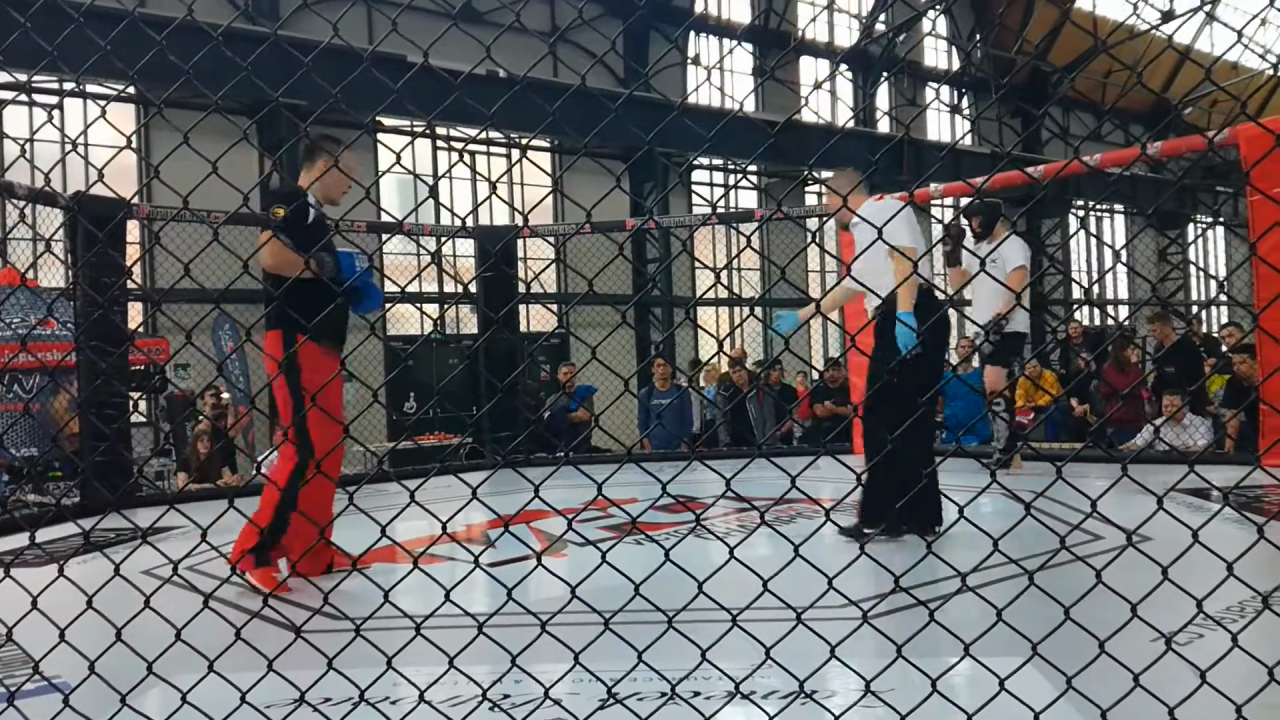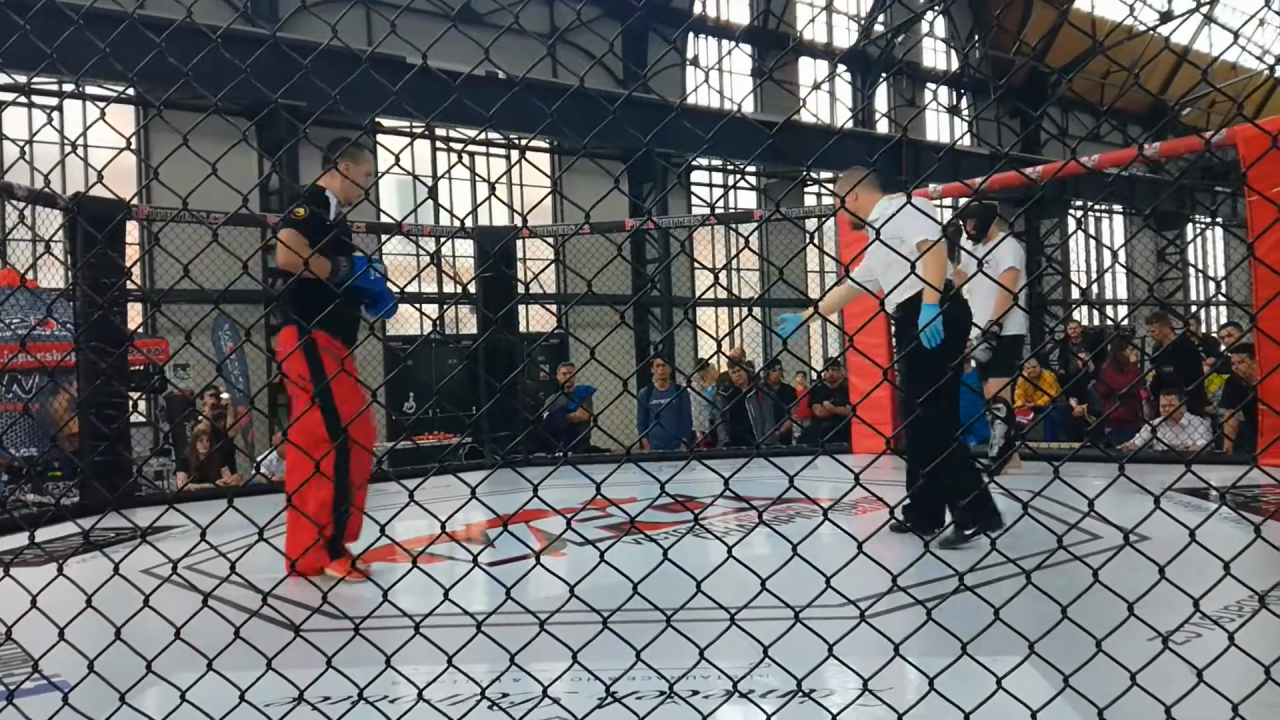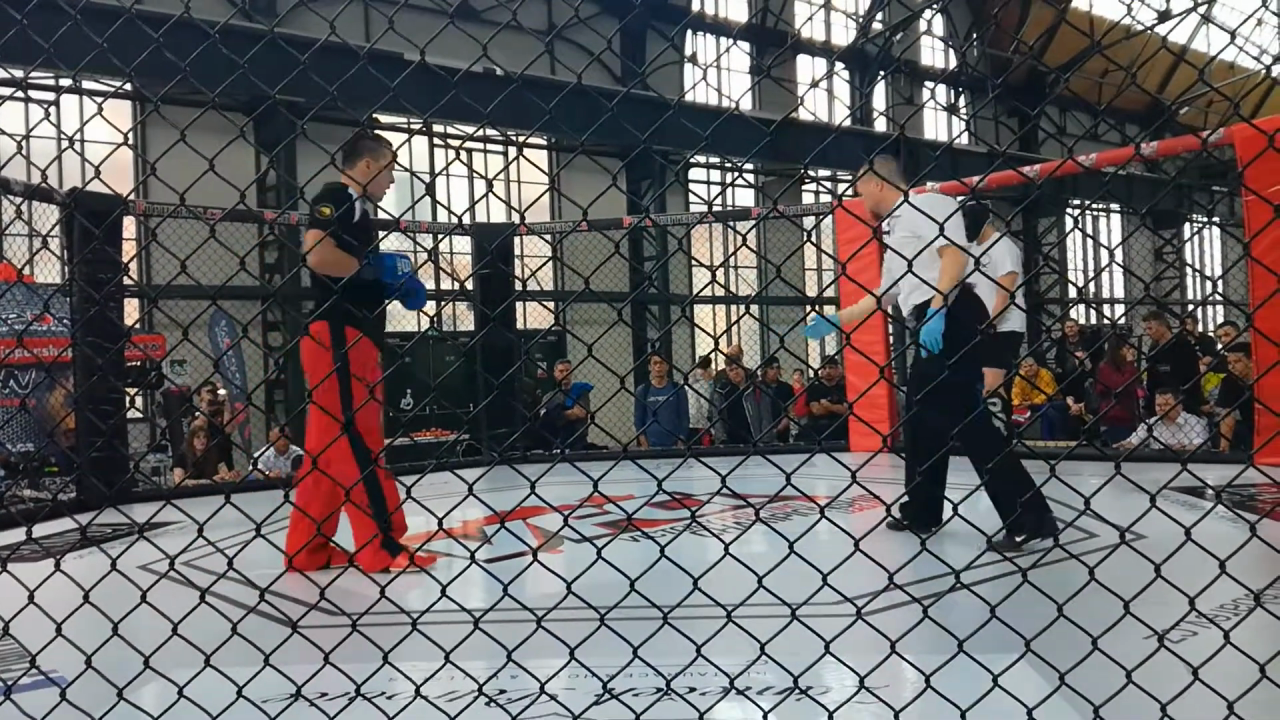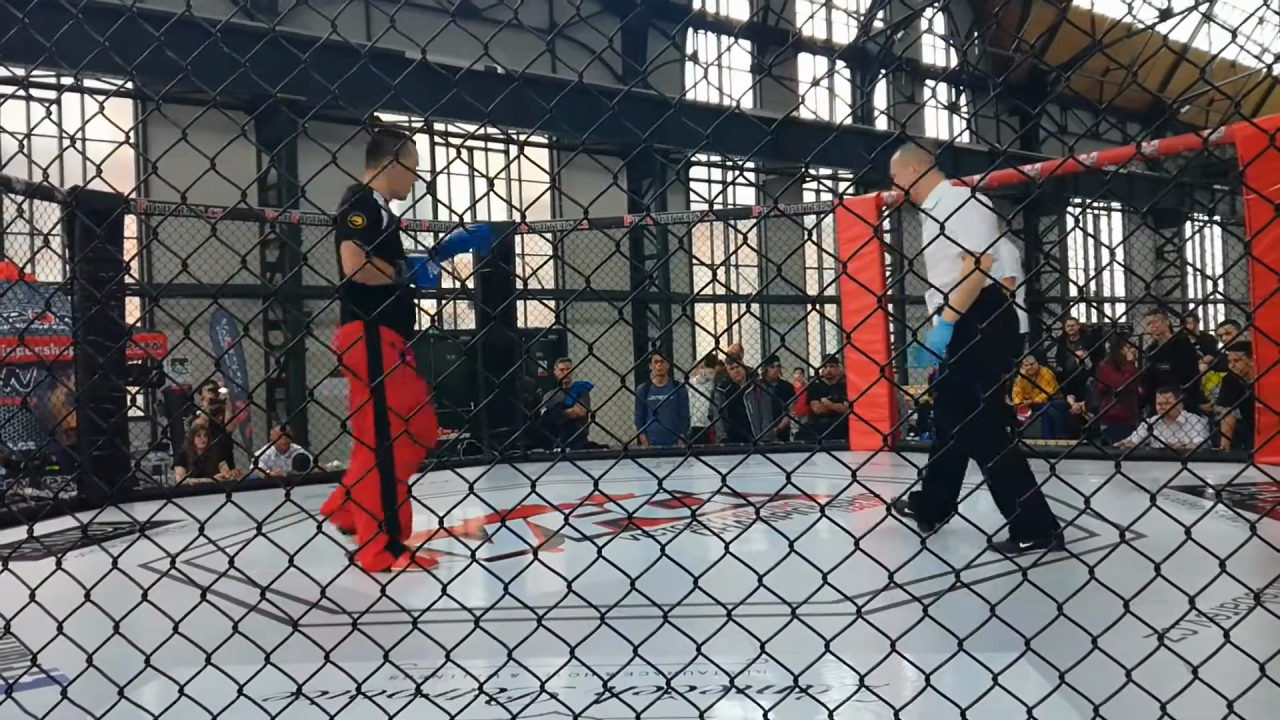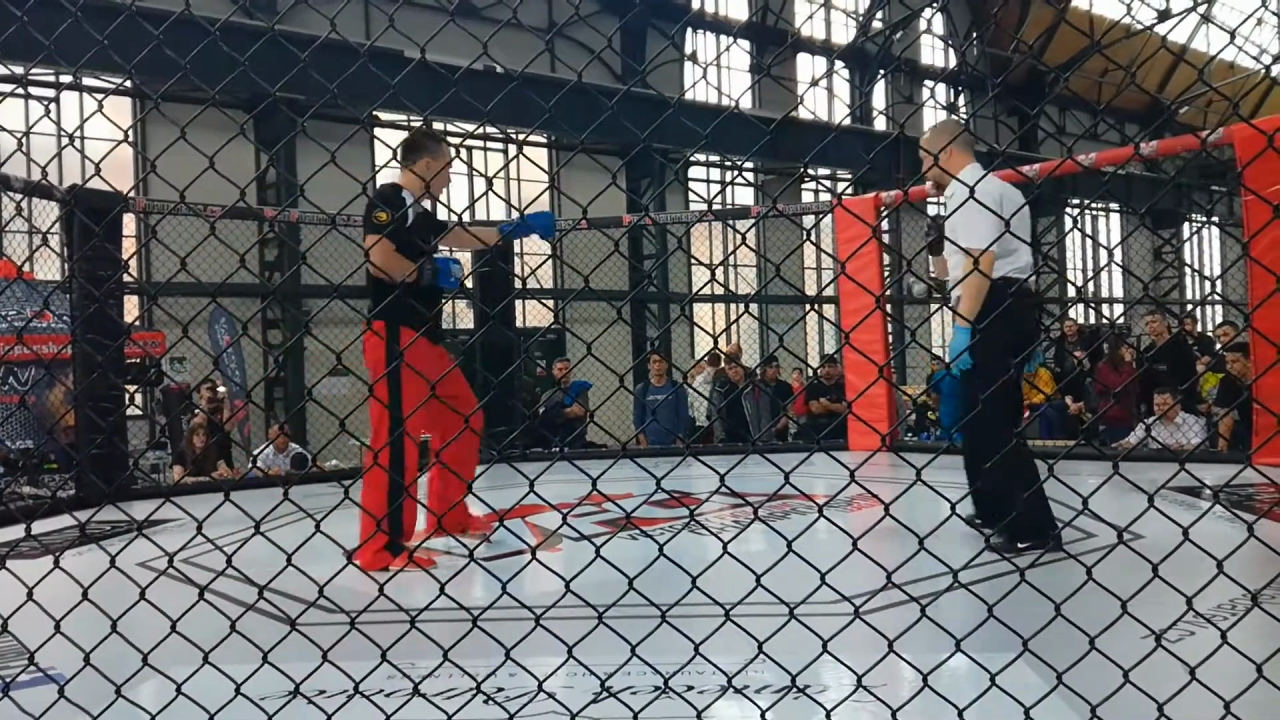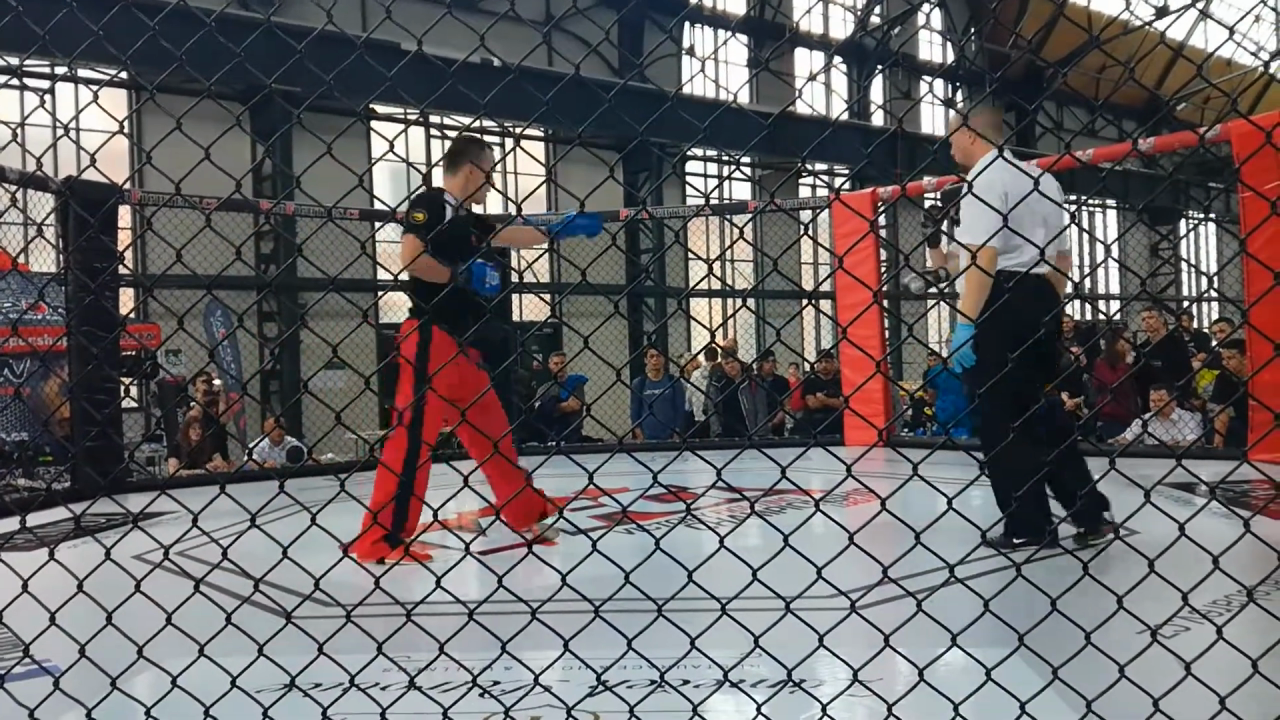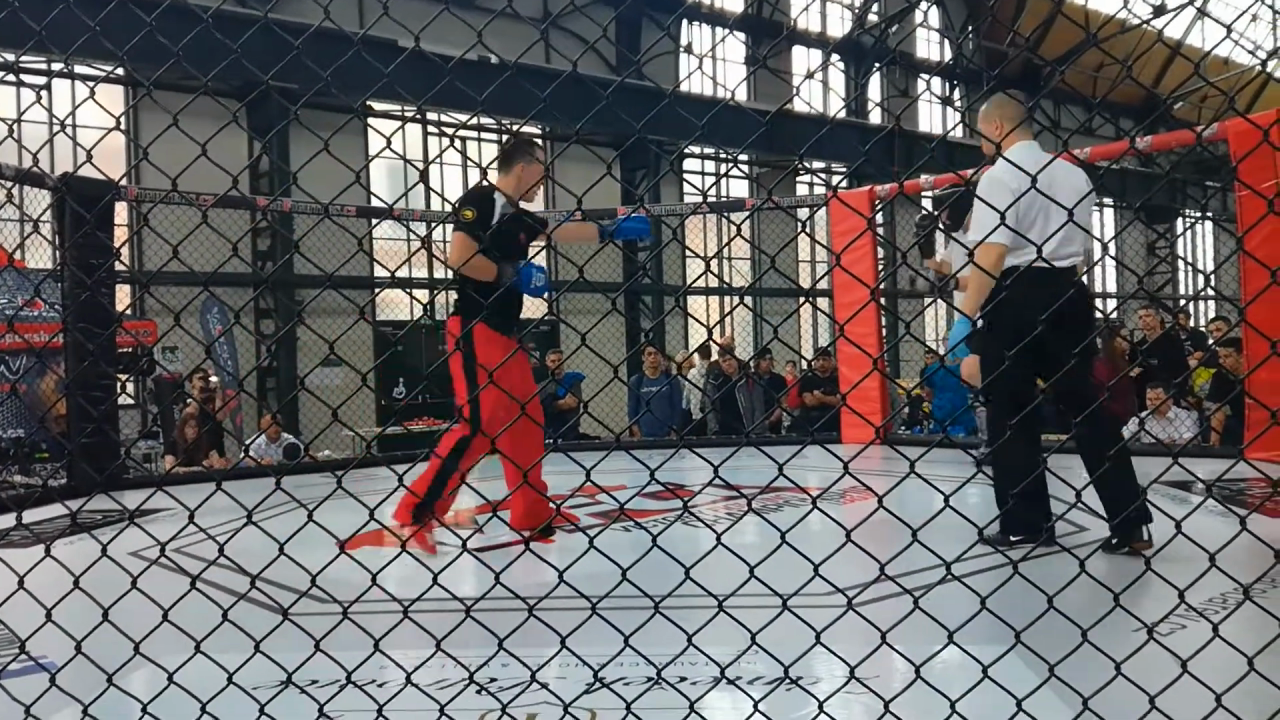
dt=0.2s
person 1, frame 1
left shoulder: (313, 214)
right shoulder: (289, 200)
right elbow: (270, 257)
left wrist: (354, 287)
right wrist: (331, 266)
left hip: (321, 344)
right hip: (295, 344)
left knee: (326, 450)
right knee: (307, 447)
left ankle: (313, 550)
right ankle: (257, 550)
person 1, frame 2
left shoulder: (334, 217)
right shoulder: (313, 201)
right elbow: (287, 256)
left wrist: (368, 291)
right wrist: (346, 269)
left hip: (329, 342)
right hip: (309, 340)
left knee: (314, 446)
right knee: (347, 440)
left ankle: (310, 549)
right ankle: (329, 542)
person 1, frame 3
left shoulder: (357, 210)
right shoulder: (335, 197)
right elbow: (318, 256)
left wrist: (395, 281)
right wrist: (375, 267)
left hip: (352, 338)
right hip: (338, 336)
left knee: (331, 444)
right knee: (359, 439)
left ankle: (309, 545)
right ankle: (382, 545)
person 1, frame 4
left shoulder: (377, 208)
right shoulder: (360, 203)
left elbow: (392, 266)
right elbow: (354, 265)
left wrist: (449, 247)
right wrist: (406, 271)
left hip: (385, 336)
right hip: (371, 335)
left knee: (419, 429)
right knee: (386, 437)
left ankle: (348, 509)
right ankle: (383, 546)
person 1, frame 5
left shoulder: (418, 211)
right shoulder: (388, 200)
left elbow: (464, 237)
right elbow: (377, 258)
left wrist: (518, 228)
right wrist: (429, 273)
left hip: (422, 337)
right hip: (396, 336)
left knee: (464, 421)
right knee: (394, 439)
left ankle: (449, 514)
right ankle: (381, 547)
person 1, frame 6
left shoulder: (467, 219)
right shoulder: (429, 204)
left elbow: (513, 235)
right elbow: (411, 259)
left wrist: (562, 229)
right wrist: (464, 276)
left hip: (461, 340)
right hip: (431, 337)
left knee: (490, 426)
right knee: (414, 435)
left ankle: (526, 511)
right ankle: (381, 538)
person 1, frame 7
left shoulder: (518, 217)
right shoulder: (479, 201)
left elbow: (566, 233)
right elbow: (458, 255)
left wrist: (612, 231)
right wrist: (511, 274)
left hip: (505, 333)
right hip: (475, 331)
left knee: (524, 423)
right knee: (477, 424)
left ankle: (533, 513)
right ankle: (417, 512)
person 2, frame 1
left shoulder: (884, 210)
right shoulder: (870, 224)
left elbow: (906, 257)
right elbow: (848, 288)
left wrist: (905, 315)
right wrist: (800, 316)
left hip: (910, 317)
right hip: (921, 319)
left knee: (881, 414)
right knee: (911, 419)
left ankle: (880, 513)
right ankle: (921, 515)
person 2, frame 2
left shoulder: (903, 208)
right shoulder: (878, 239)
left elbow: (933, 250)
right elbow: (848, 288)
left wrist: (931, 306)
right wrist: (804, 317)
left hip: (932, 317)
right hip: (915, 323)
left knee: (927, 416)
right knee: (918, 417)
left ankle: (976, 512)
right ankle: (922, 513)
person 2, frame 3
left shoulder: (927, 206)
right shoulder: (893, 233)
left elbow: (952, 255)
right elbow: (881, 295)
left wrist: (938, 311)
right wrist: (834, 321)
left hip: (952, 323)
right hip: (931, 329)
left knee: (962, 419)
right knee: (923, 419)
left ankle: (1030, 518)
right ankle: (921, 510)
person 2, frame 4
left shoulder: (958, 200)
right shoulder: (935, 214)
left elbow: (977, 262)
left wrist: (945, 322)
right wrist: (941, 324)
left hip: (980, 320)
right hip: (966, 326)
left knee: (983, 425)
right knee: (951, 418)
left ankle: (1036, 529)
right ankle: (931, 505)
person 2, frame 5
left shoulder: (973, 191)
right shoulder: (1002, 191)
left elbow: (982, 264)
left wrist: (963, 327)
left hip: (992, 315)
right hip: (1010, 310)
left knee: (991, 423)
right knee: (985, 417)
left ankle: (1033, 528)
right ankle: (994, 510)
person 2, frame 6
left shoulder: (983, 182)
right shoulder: (1041, 180)
left elbow: (982, 260)
right elbow: (1060, 259)
left wrist: (965, 324)
left hip: (1002, 308)
right hip: (1040, 303)
left knee: (999, 421)
right knee: (1031, 414)
left ankle: (1025, 525)
right ankle: (1089, 511)
person 2, frame 7
left shoulder: (1000, 175)
right shoulder: (1074, 174)
left elbow: (990, 255)
right elbow: (1083, 249)
left wrist: (965, 317)
left hip: (1017, 300)
right hip: (1068, 295)
left knee: (1011, 417)
right knee: (1087, 408)
left ankle: (1025, 523)
right ankle: (1130, 522)
person 3, frame 1
left shoulder: (1013, 245)
right shoulder: (977, 250)
left elbow: (1016, 289)
right elbow: (957, 285)
left wrist: (997, 323)
right wrist: (951, 252)
left hip: (1008, 329)
right hip: (987, 331)
left knee: (994, 382)
right knee: (994, 389)
left ankle: (1003, 449)
right ankle: (1007, 450)
person 3, frame 2
left shoulder: (1006, 245)
right shoulder: (973, 251)
left elbow: (1008, 291)
right elbow: (956, 285)
left wrist: (992, 328)
left hip: (1005, 332)
right hip: (982, 333)
left knee: (998, 390)
right knee: (991, 394)
left ankle: (998, 455)
right ankle: (1007, 451)
person 3, frame 3
left shoulder: (1003, 246)
right shoulder: (974, 250)
left elbow: (1006, 294)
left wrist: (987, 327)
left hip: (1003, 329)
left knee: (991, 386)
person 3, frame 4
left shoulder: (1000, 248)
right shoulder: (977, 249)
left elbow: (1005, 295)
right elbow: (967, 289)
left wrist: (980, 325)
left hip: (1003, 330)
right hip: (983, 331)
left knee: (996, 391)
right knee: (990, 391)
person 3, frame 5
left shoulder: (992, 239)
right shoulder: (969, 240)
left elbow: (983, 283)
right elbow: (946, 274)
left wrist: (942, 286)
right wrist: (936, 245)
left hip: (999, 324)
right hip: (981, 326)
left knee: (992, 389)
person 3, frame 6
left shoulder: (990, 231)
right shoulder: (965, 233)
left elbow: (983, 274)
right elbow: (943, 265)
left wrist: (942, 275)
right wrist: (932, 236)
left hip: (995, 318)
right hip: (976, 318)
left knee: (986, 379)
right knee: (974, 381)
person 3, frame 7
left shoulder: (985, 234)
right shoulder: (957, 239)
left elbow: (980, 282)
right elbow: (939, 273)
left wrist: (949, 281)
right wrist: (925, 245)
left hip: (992, 321)
right hip: (973, 322)
left knee: (970, 376)
right knee: (977, 383)
left ankle: (993, 441)
right ankle: (996, 440)
